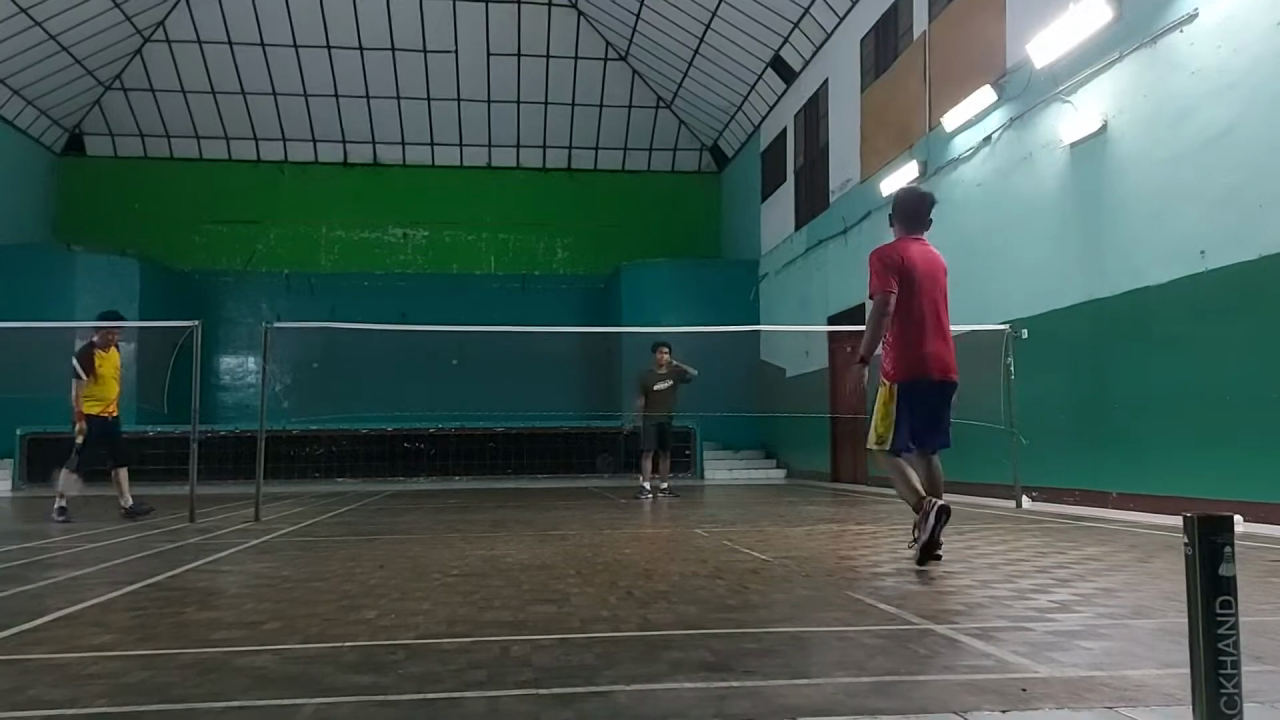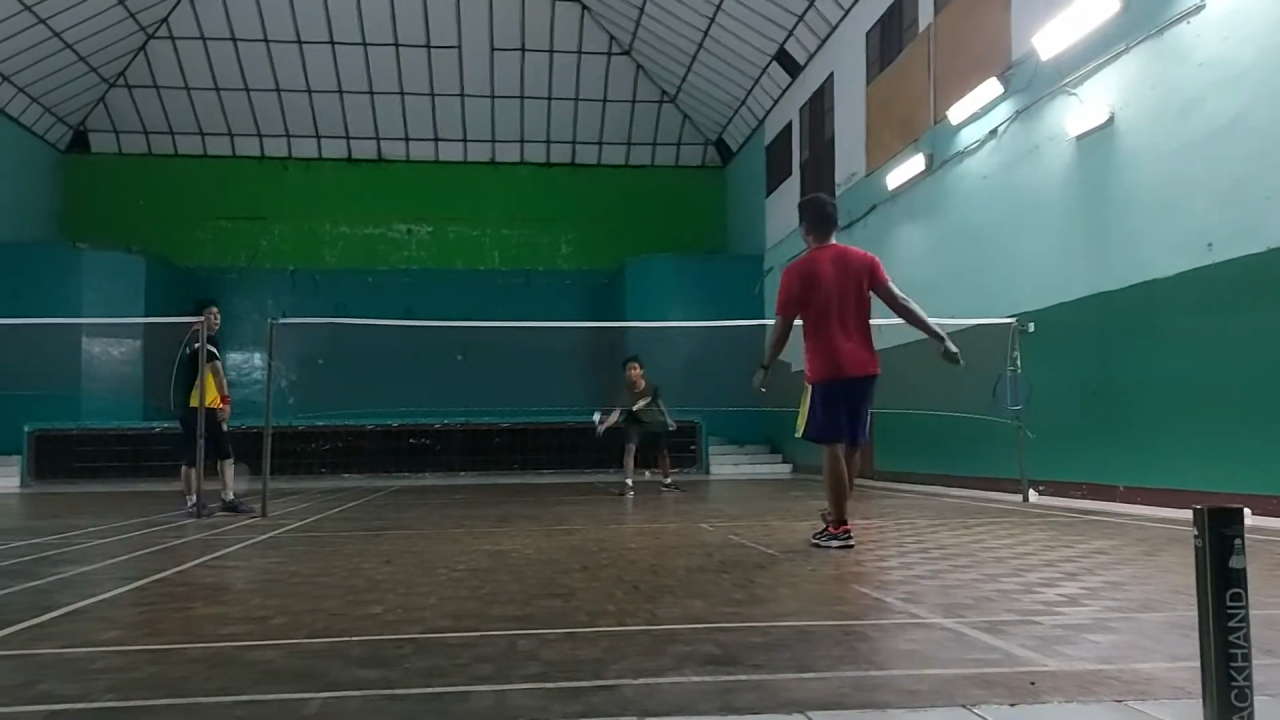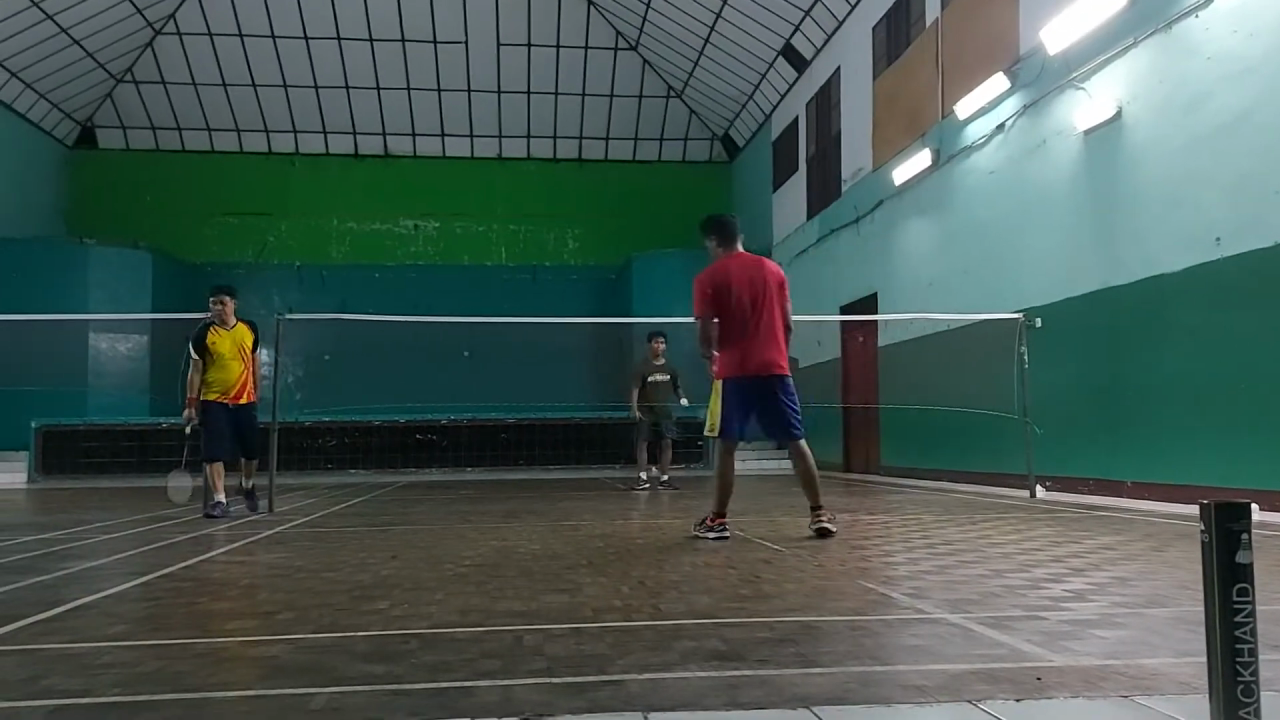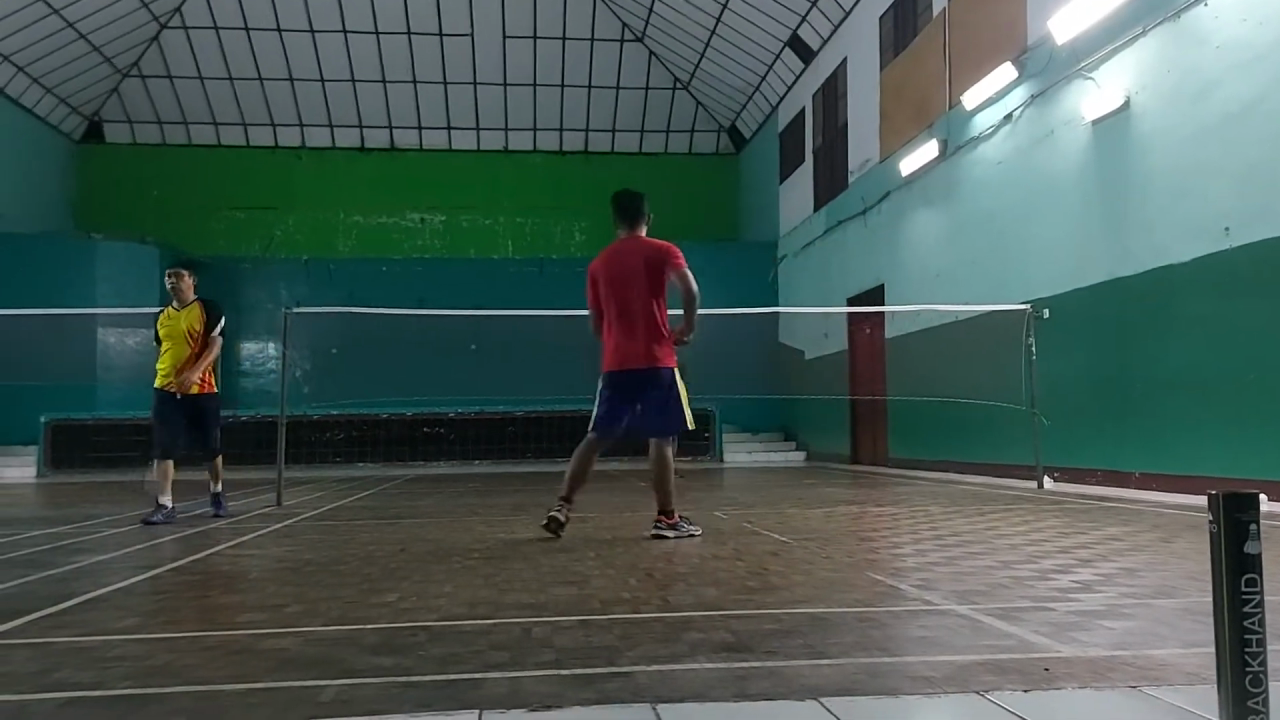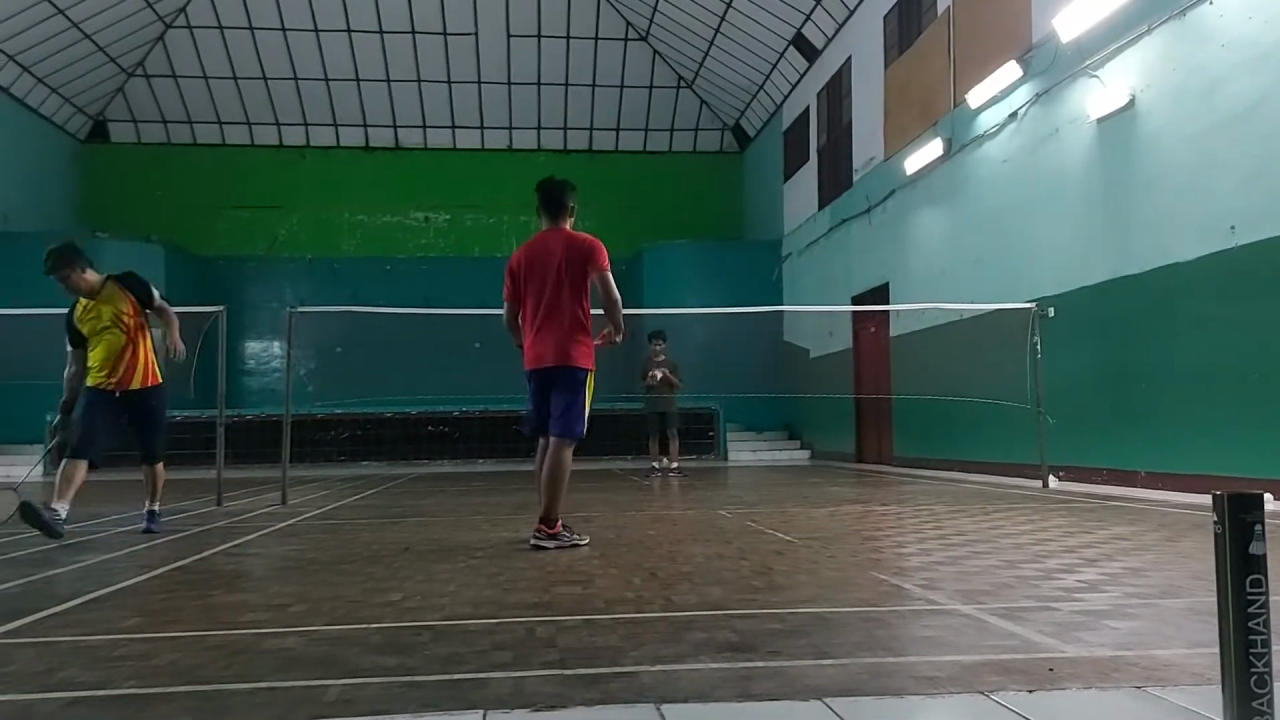
dt=1s
person 1, frame 1
left shoulder: (886, 255)
right shoulder: (937, 260)
left elbow: (883, 309)
left wrist: (863, 360)
left hip: (906, 371)
right hip: (943, 370)
left knee: (888, 452)
right knee: (928, 453)
left ankle: (927, 506)
right ankle: (931, 537)
person 1, frame 2
left shoulder: (796, 271)
right shoulder: (864, 261)
left elbow: (782, 328)
right elbow: (901, 304)
left wrist: (764, 368)
right wrist: (940, 339)
left hip: (826, 371)
right hip: (863, 368)
left knee: (833, 447)
right knee: (850, 445)
left ankle: (838, 527)
right ankle: (837, 515)
person 1, frame 3
left shoulder: (708, 277)
right shoulder: (772, 270)
left elbow: (704, 332)
right elbow: (787, 325)
left wrist: (711, 355)
left hip: (733, 372)
right hip: (774, 368)
left knee: (726, 446)
right knee: (795, 441)
left ankle: (717, 519)
right ankle: (819, 513)
person 1, frame 4
left shoulder: (599, 263)
right shoulder: (663, 251)
right elbow: (690, 291)
right wrist: (687, 329)
left hip: (615, 363)
right hip: (655, 361)
left knee: (596, 438)
right knee: (662, 439)
left ankle: (561, 507)
right ankle: (667, 517)
person 1, frame 5
left shoulder: (521, 255)
right shoulder: (587, 246)
left elbow: (511, 315)
right elbow: (610, 296)
right wrist: (616, 329)
left hip: (536, 360)
right hip: (572, 357)
left knee: (545, 440)
right knee: (562, 440)
left ankle: (549, 519)
right ankle: (548, 527)
person 2, frame 1
left shoulder: (114, 350)
right shoulder: (85, 355)
right elbow: (78, 389)
right wrist: (79, 419)
left hip: (110, 415)
right hip: (90, 417)
left knee: (120, 459)
right knee: (76, 463)
left ankle: (127, 504)
right ankle: (60, 505)
person 2, frame 2
left shoulder: (196, 342)
right shoulder: (207, 341)
right elbow: (216, 371)
right wrist: (225, 401)
left hip: (211, 407)
right hip: (197, 408)
left knee: (225, 454)
right knee: (193, 458)
left ankle: (228, 498)
right ankle: (192, 502)
person 2, frame 3
left shoulder: (249, 328)
right shoulder: (203, 334)
right elbow: (196, 370)
left wrist: (256, 388)
right wrist: (191, 404)
left hip: (245, 401)
right hip: (213, 402)
left knee: (250, 451)
right knee: (213, 454)
left ankle: (247, 486)
right ankle: (219, 501)
person 2, frame 4
left shoulder: (209, 310)
right shoulder: (162, 316)
left elbow: (214, 346)
left wrist: (194, 373)
left hip: (201, 391)
right hip: (165, 391)
left knee: (210, 448)
right knee: (163, 449)
left ankle: (217, 490)
right ankle: (165, 505)
person 2, frame 5
left shoulder: (128, 285)
right shoulder: (75, 315)
left elbow: (165, 312)
right elbow: (75, 366)
left wrist: (173, 336)
right wrist: (65, 408)
left hip: (145, 387)
right hip: (100, 390)
left knee: (152, 455)
right knee: (78, 451)
left ankle: (153, 510)
right ankle: (57, 512)
